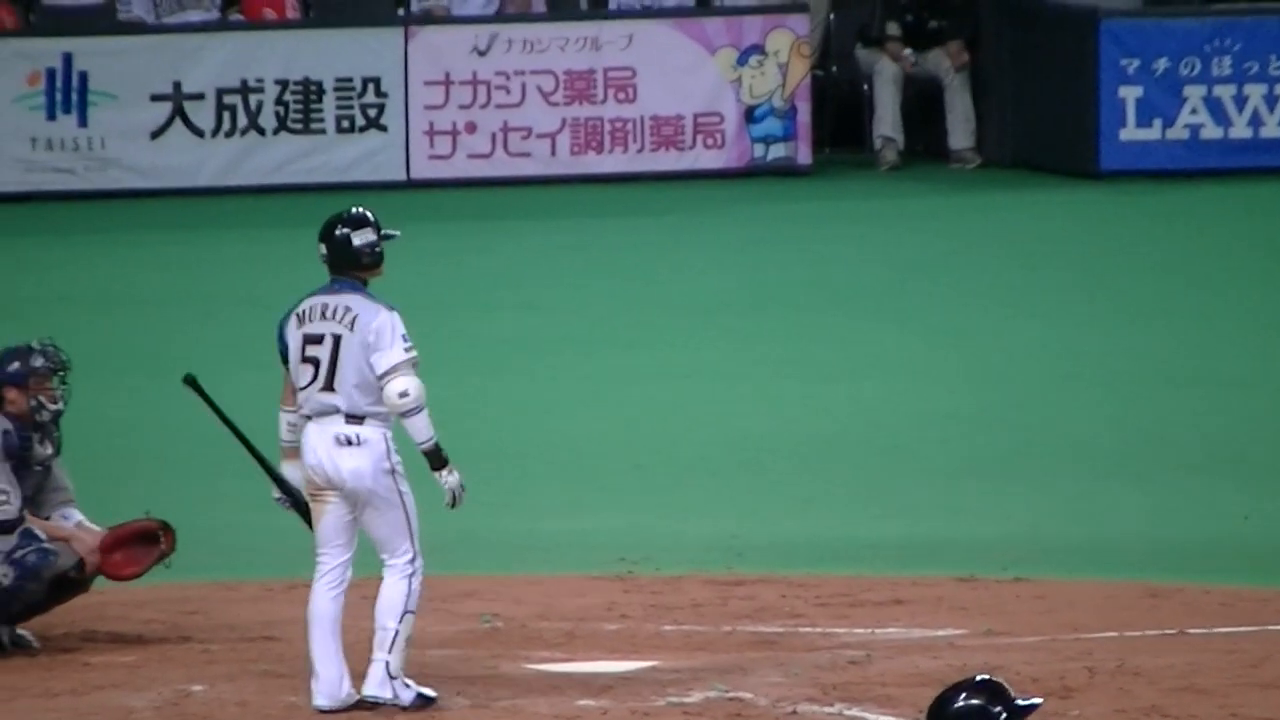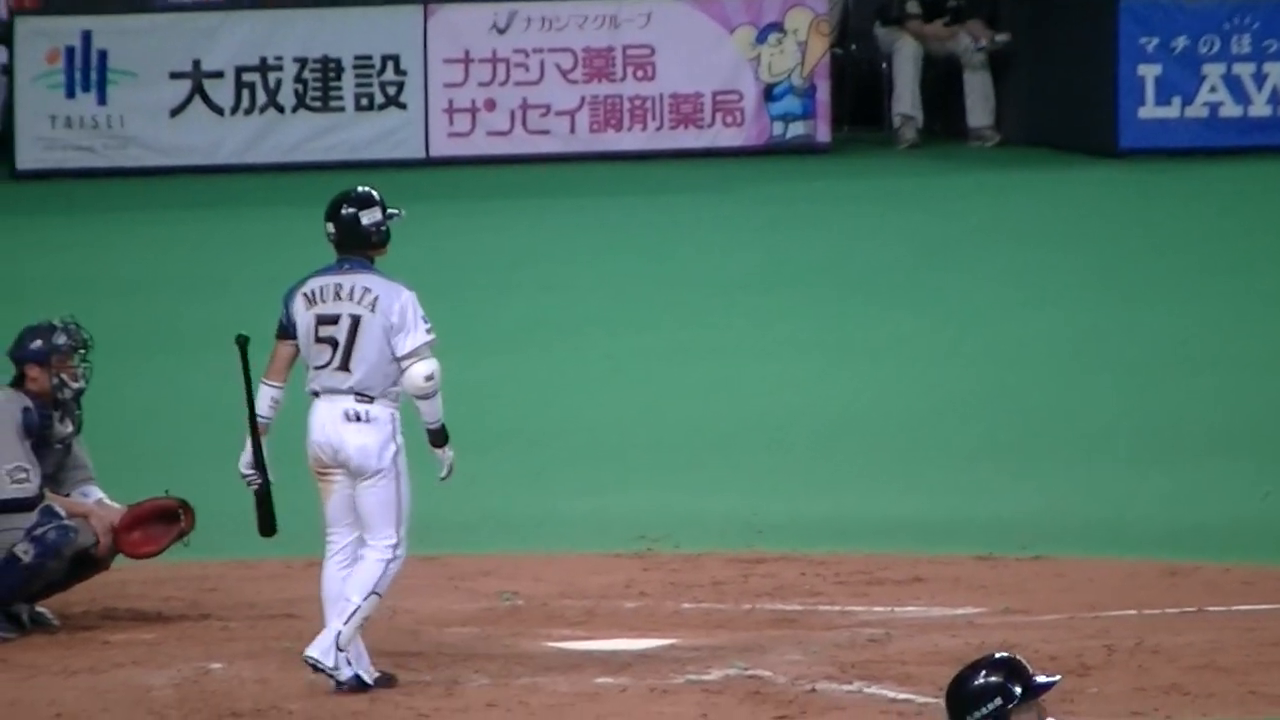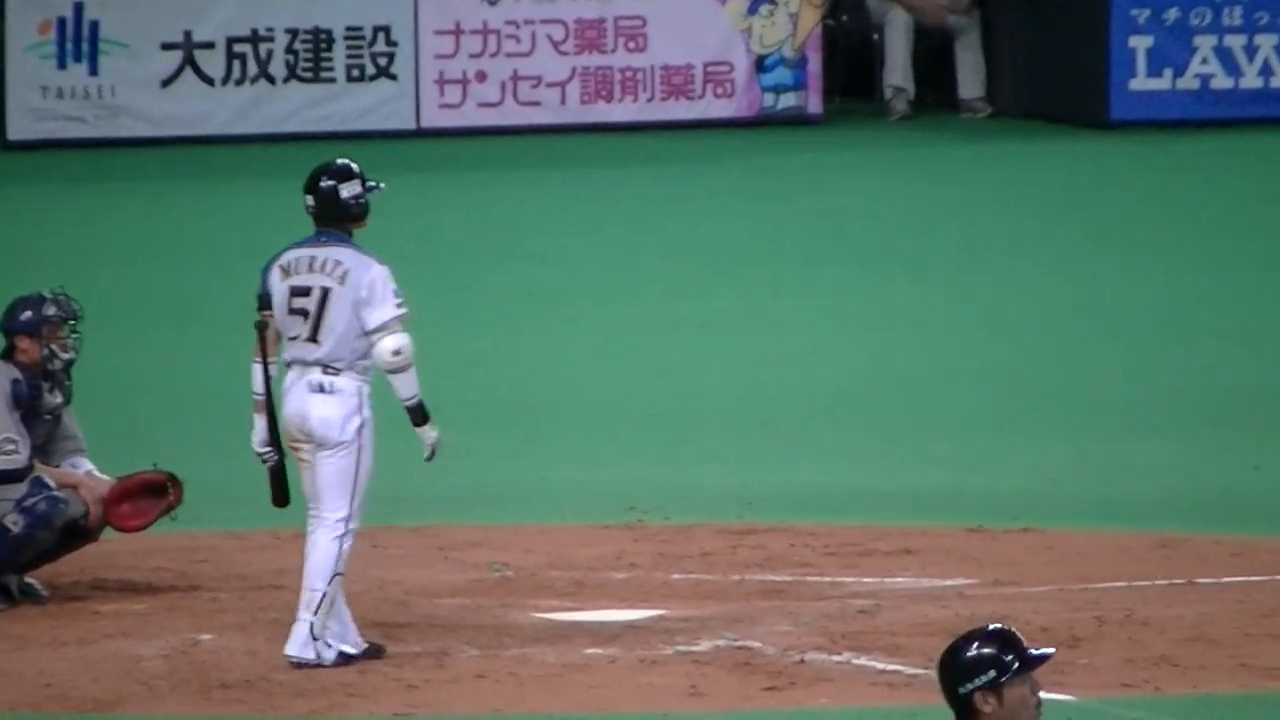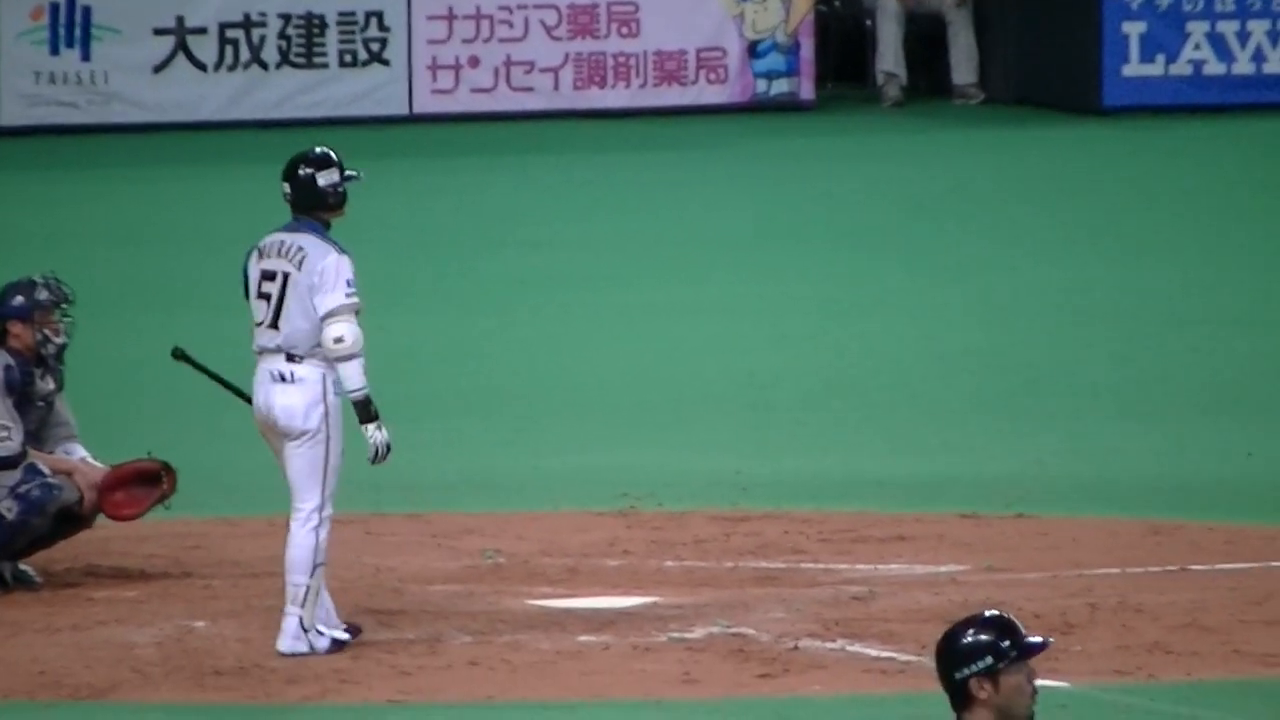
dt=0.3s
person 1, frame 1
left shoulder: (298, 314)
right shoulder: (379, 317)
left elbow: (291, 395)
right elbow: (406, 397)
left wrist: (291, 463)
right wrist: (441, 462)
left hip: (318, 447)
right hip: (366, 448)
left knee: (331, 568)
right knee: (403, 562)
left ankle: (331, 686)
right ankle: (385, 676)
person 1, frame 2
left shoulder: (303, 293)
right shoulder: (395, 296)
left elbow: (276, 369)
right elbow: (422, 378)
left wrist: (257, 440)
right wrist: (440, 439)
left hip: (322, 423)
right hip: (372, 427)
left knee: (340, 546)
right knee: (385, 546)
left ankle: (347, 663)
right ankle: (334, 645)
person 1, frame 3
left shoulder: (281, 264)
right shoulder: (367, 270)
left elbow: (268, 347)
right elbow: (393, 353)
left wrist: (261, 417)
right wrist: (421, 418)
left hip: (296, 397)
right hip: (342, 401)
left knee: (322, 521)
right knee: (337, 525)
left ankle: (339, 636)
right ankle: (308, 638)
person 1, frame 4
left shoulder: (262, 249)
right shoulder: (328, 257)
left elbow: (258, 329)
right elbow: (341, 343)
right wrist: (369, 415)
left hip: (267, 385)
right hip: (309, 389)
left knee: (306, 508)
right knee: (311, 512)
left ankle: (318, 617)
right ankle: (298, 630)
person 2, frame 1
left shoulder: (41, 435)
left elbow: (59, 505)
left wrist: (98, 537)
right wrist: (72, 534)
left knee: (87, 554)
right knee: (38, 554)
person 2, frame 2
left shoulder: (61, 413)
left elbow: (79, 483)
left wrist: (116, 514)
right wrist: (89, 511)
left hip: (28, 523)
left knee: (108, 532)
right knee: (58, 532)
person 2, frame 3
left shoulder: (53, 384)
left elbow: (70, 454)
left wrist: (102, 485)
right wrist: (79, 482)
left knee: (97, 505)
right knee: (51, 502)
person 2, frame 4
left shoulder: (46, 370)
left elbow: (62, 440)
left wrist: (95, 471)
right wrist: (73, 468)
left knee: (90, 492)
right knee: (44, 488)
